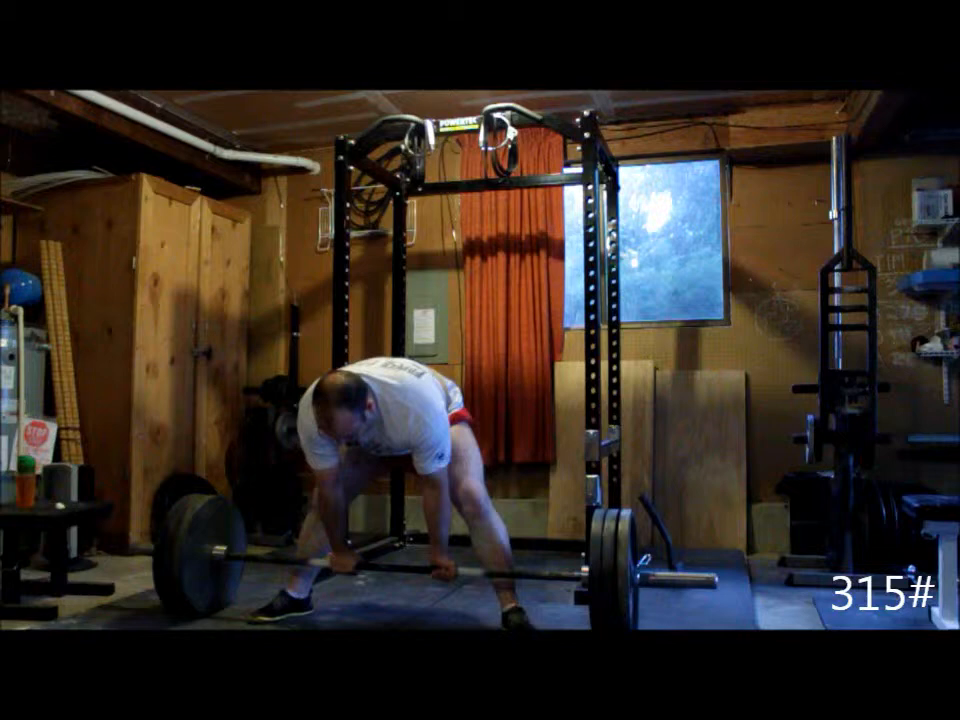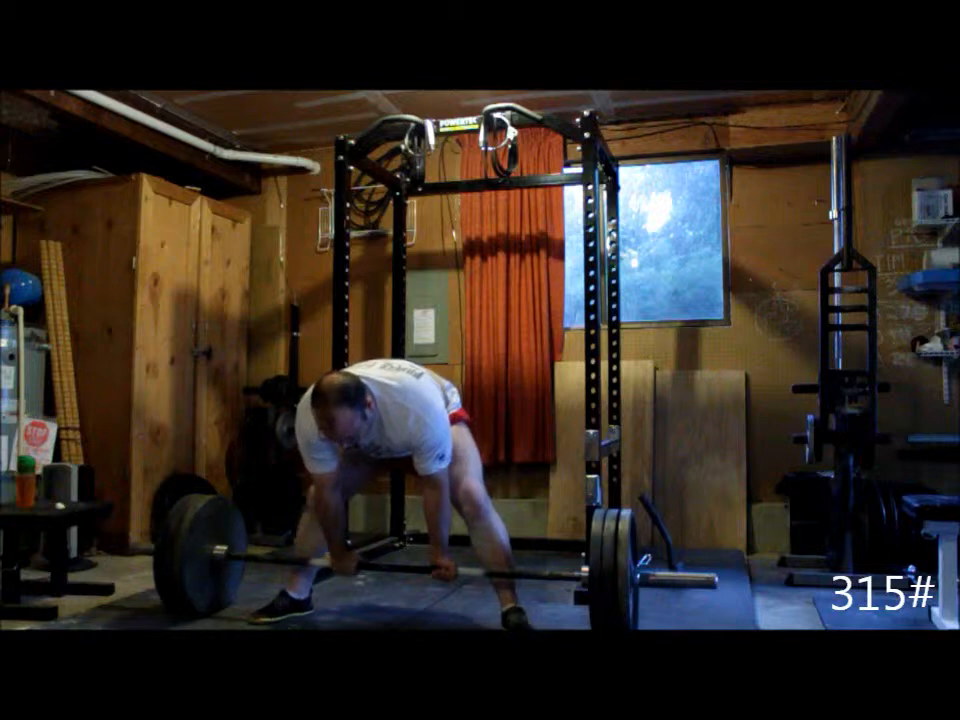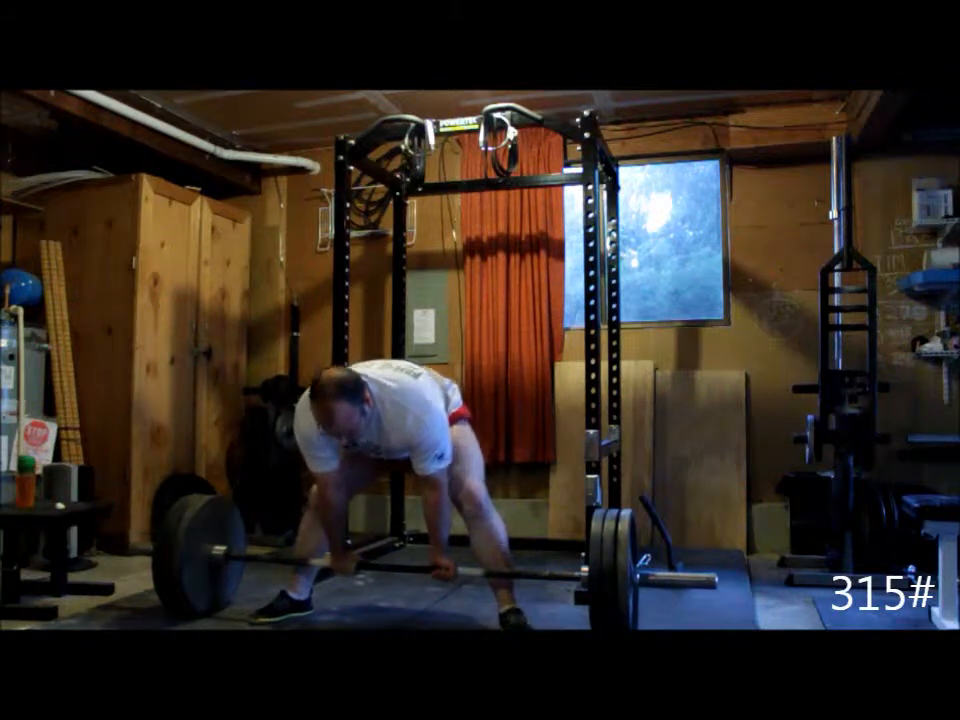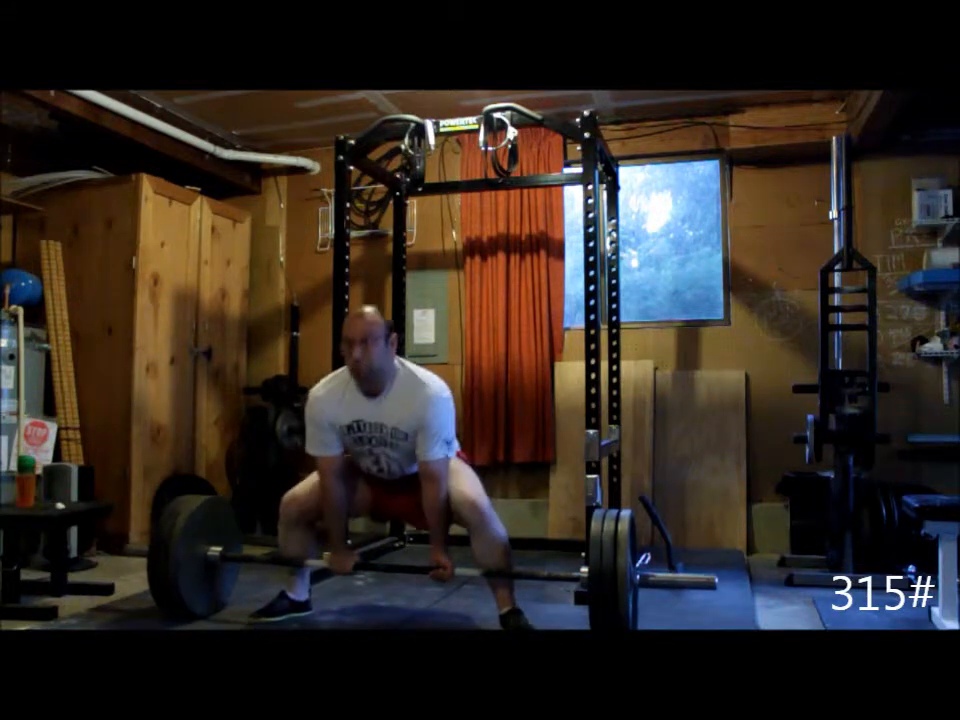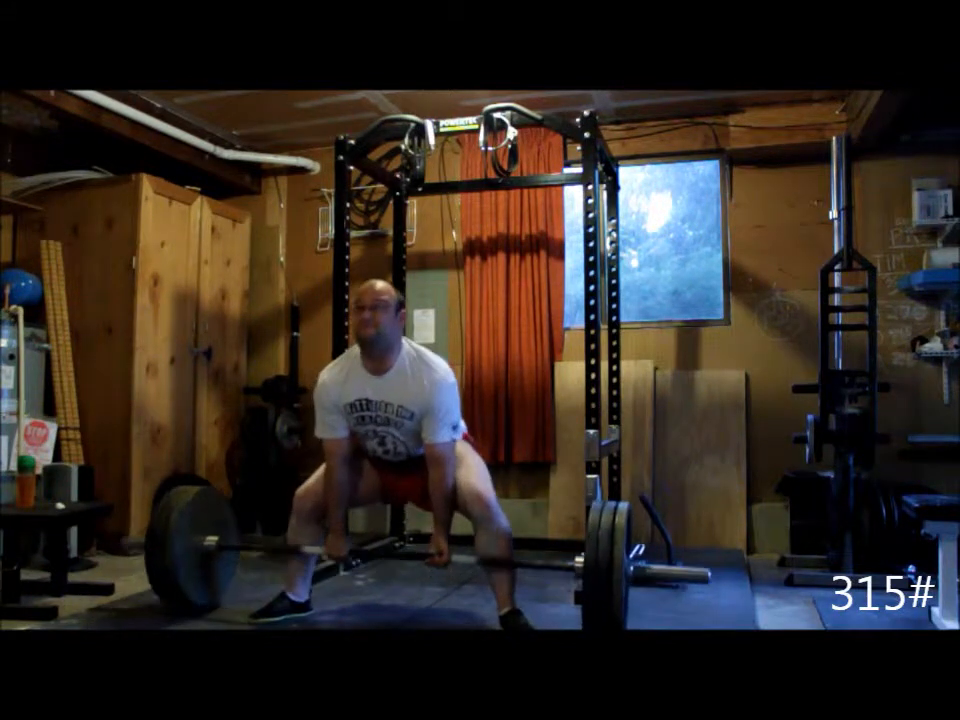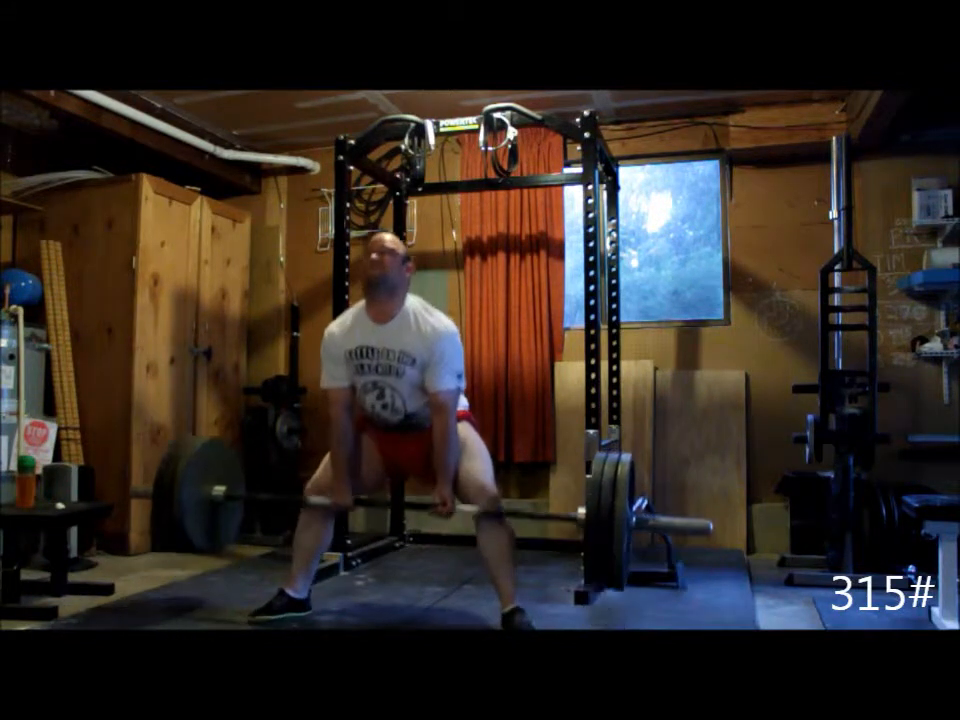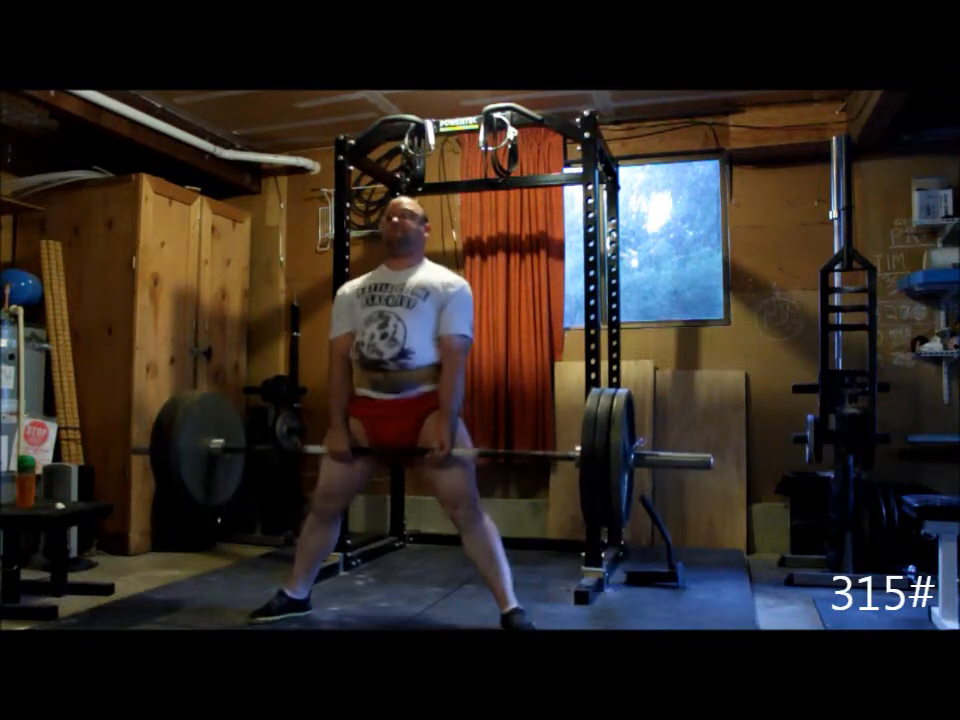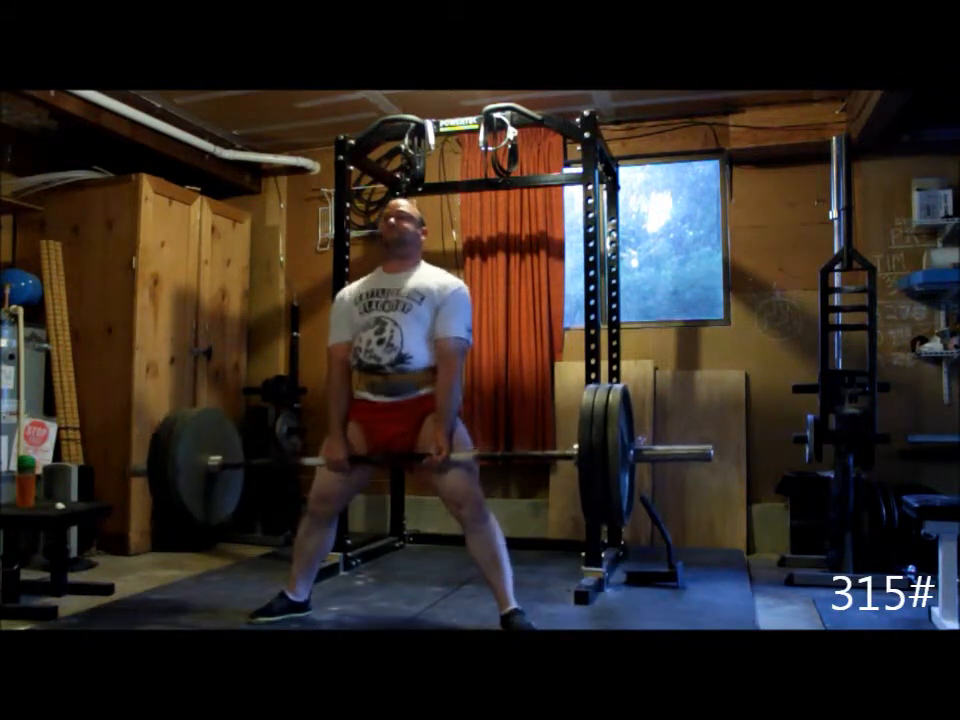
dt=0.5s
person 1, frame 1
left shoulder: (422, 410)
right shoulder: (312, 411)
left elbow: (434, 486)
right elbow: (330, 487)
left wrist: (439, 552)
right wrist: (339, 549)
left hip: (443, 412)
left knee: (473, 498)
right knee: (321, 497)
left ankle: (510, 607)
right ankle: (296, 594)
person 1, frame 2
left shoulder: (422, 412)
right shoulder: (309, 417)
left elbow: (435, 486)
right elbow: (328, 491)
left wrist: (439, 552)
right wrist: (338, 552)
left hip: (442, 414)
left knee: (473, 499)
right knee: (317, 498)
left ankle: (511, 608)
right ankle: (296, 594)
person 1, frame 3
left shoulder: (420, 410)
right shoulder: (307, 416)
left elbow: (434, 487)
right elbow: (331, 489)
left wrist: (438, 551)
right wrist: (339, 551)
left hip: (441, 414)
left knee: (473, 498)
right knee: (319, 498)
left ankle: (509, 608)
right ankle: (297, 594)
person 1, frame 4
left shoulder: (429, 393)
right shoulder: (323, 398)
left elbow: (432, 480)
right elbow: (333, 479)
left wrist: (438, 548)
right wrist: (338, 547)
left hip: (434, 465)
right hip: (368, 475)
left knee: (475, 506)
right knee: (292, 506)
left ankle: (509, 611)
right ankle: (296, 596)
person 1, frame 5
left shoulder: (434, 377)
right shoulder: (332, 380)
left elbow: (439, 463)
right elbow: (338, 460)
left wrist: (440, 533)
right wrist: (336, 530)
left hip: (441, 450)
right hip: (375, 456)
left knee: (482, 503)
right knee: (305, 501)
left ankle: (508, 611)
right ankle: (296, 597)
person 1, frame 6
left shoulder: (436, 329)
right shoulder: (339, 332)
left elbow: (443, 412)
right elbow: (341, 412)
left wrist: (445, 482)
right wrist: (341, 482)
left hip: (440, 423)
right hip: (377, 429)
left knee: (485, 499)
right knee: (316, 495)
left ankle: (511, 610)
right ankle: (295, 594)
person 1, frame 7
left shoulder: (449, 286)
right shoulder: (353, 291)
left elbow: (454, 359)
right elbow: (339, 359)
left wrist: (446, 425)
right wrist: (338, 426)
left hip: (425, 404)
right hip: (365, 406)
left knee: (465, 509)
right knee: (325, 503)
left ankle: (510, 609)
right ankle: (295, 595)
person 1, frame 8
left shoulder: (446, 287)
right shoulder: (351, 294)
left elbow: (451, 361)
right elbow: (339, 365)
left wrist: (443, 429)
right wrist: (335, 434)
left hip: (423, 409)
right hip: (365, 411)
left knee: (471, 508)
right knee: (320, 504)
left ankle: (510, 610)
right ankle: (295, 596)
